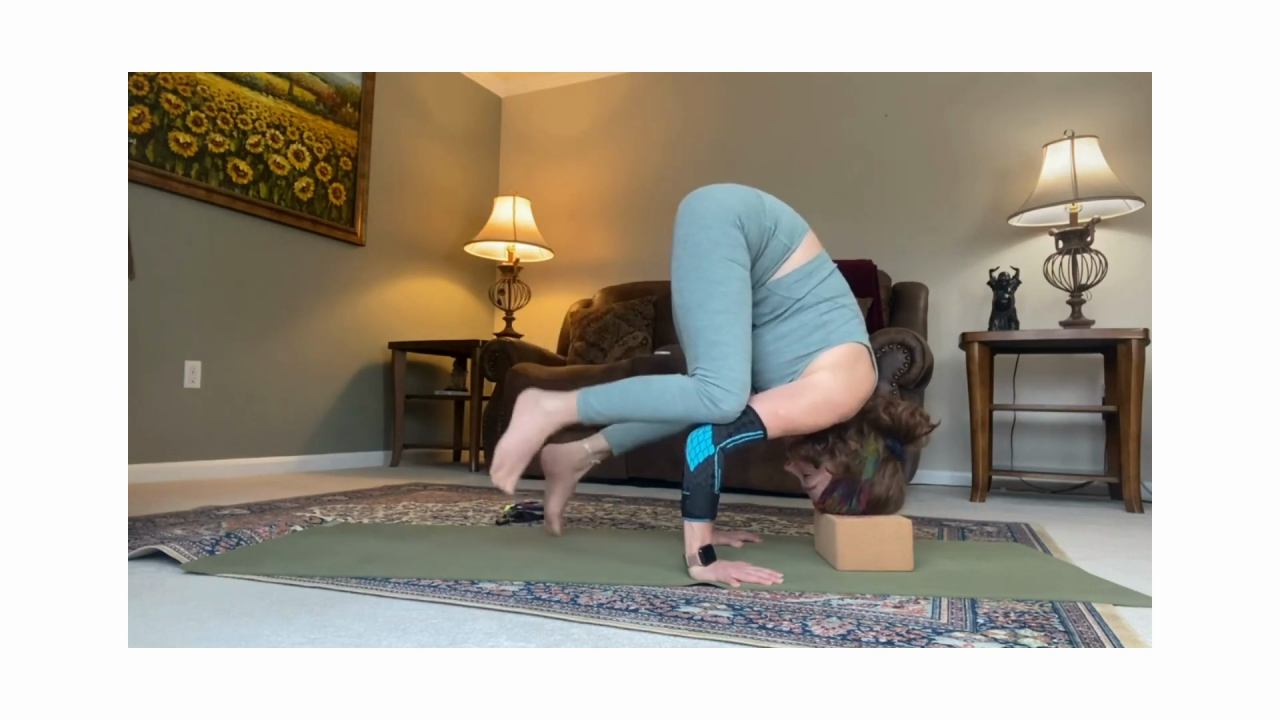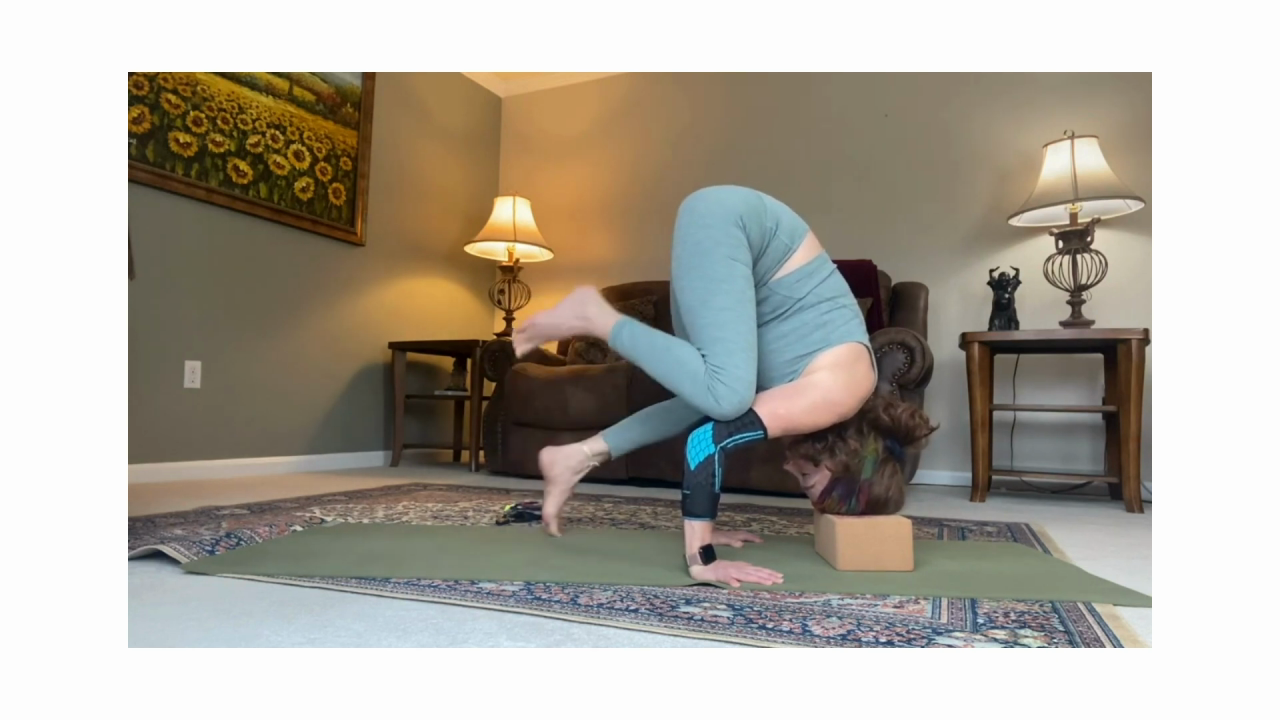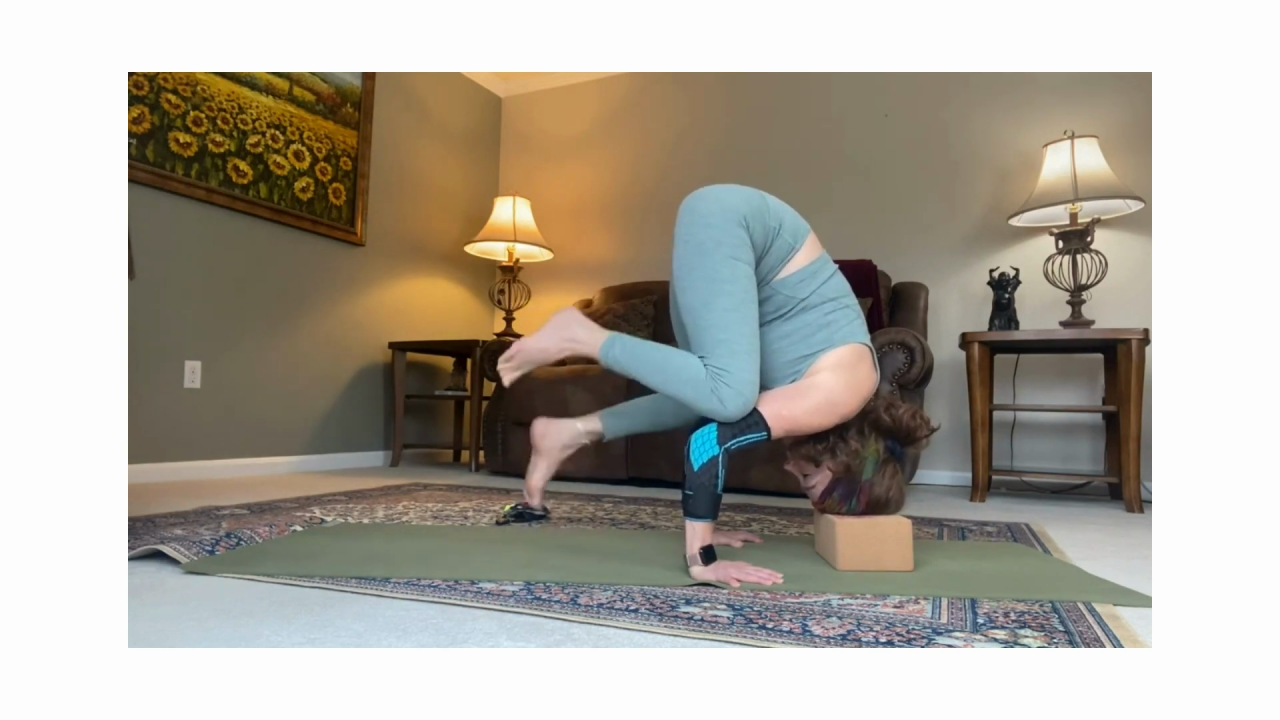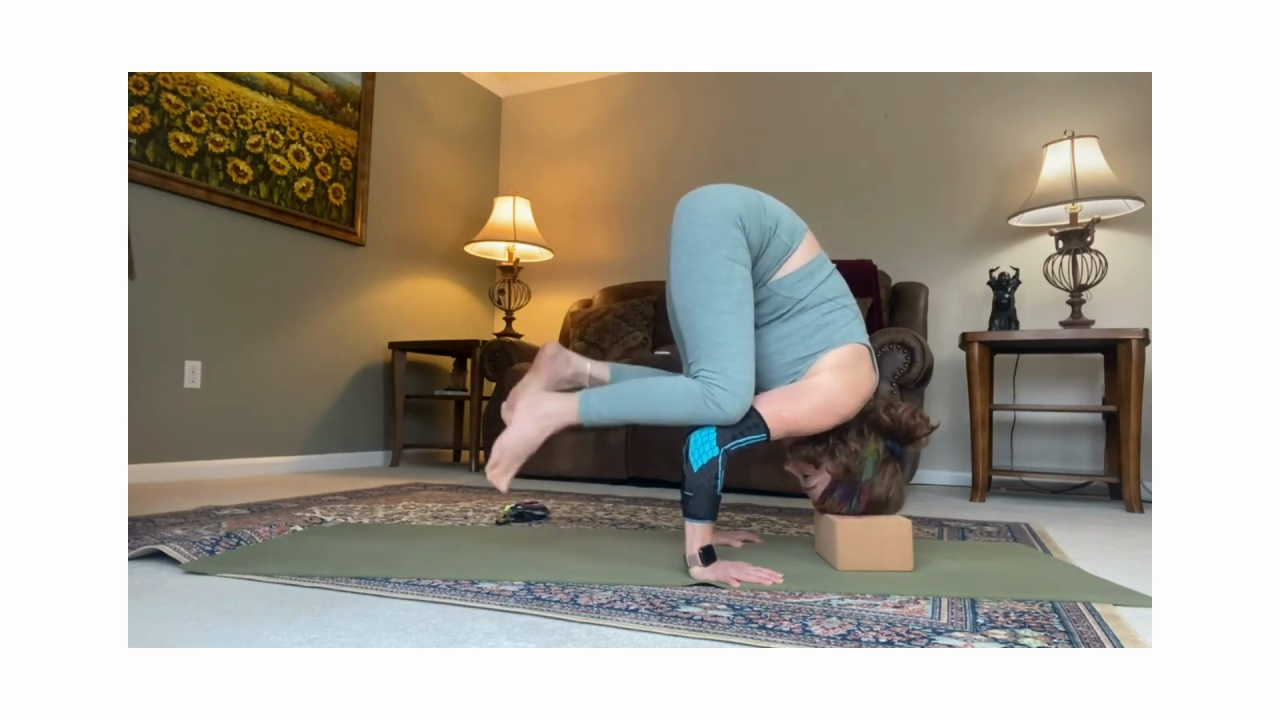
dt=0.4s
person 1, frame 1
left shoulder: (840, 387)
right shoulder: (838, 396)
right elbow: (711, 441)
left wrist: (704, 528)
right wrist: (699, 560)
left hip: (736, 228)
right hip: (723, 219)
left knee: (709, 399)
right knee: (719, 399)
left ankle: (580, 455)
right ankle: (551, 410)
person 1, frame 2
left shoulder: (842, 385)
right shoulder: (838, 394)
right elbow: (713, 439)
left wrist: (703, 528)
right wrist: (701, 561)
left hip: (734, 230)
right hip: (724, 221)
left knee: (711, 399)
right knee: (723, 395)
left ankle: (579, 457)
right ankle: (596, 317)
person 1, frame 3
left shoulder: (844, 384)
right shoulder: (839, 396)
right elbow: (714, 441)
left wrist: (705, 529)
right wrist: (700, 560)
left hip: (736, 229)
right hip: (724, 220)
left knee: (707, 397)
right knee: (727, 397)
left ankle: (569, 435)
right ankle: (580, 338)
person 1, frame 4
left shoulder: (842, 386)
right shoulder: (838, 398)
right elbow: (713, 444)
left wrist: (704, 528)
right wrist: (701, 560)
left hip: (733, 228)
right hip: (723, 221)
left knee: (707, 400)
right knee: (722, 401)
left ankle: (576, 370)
right ankle: (552, 410)
